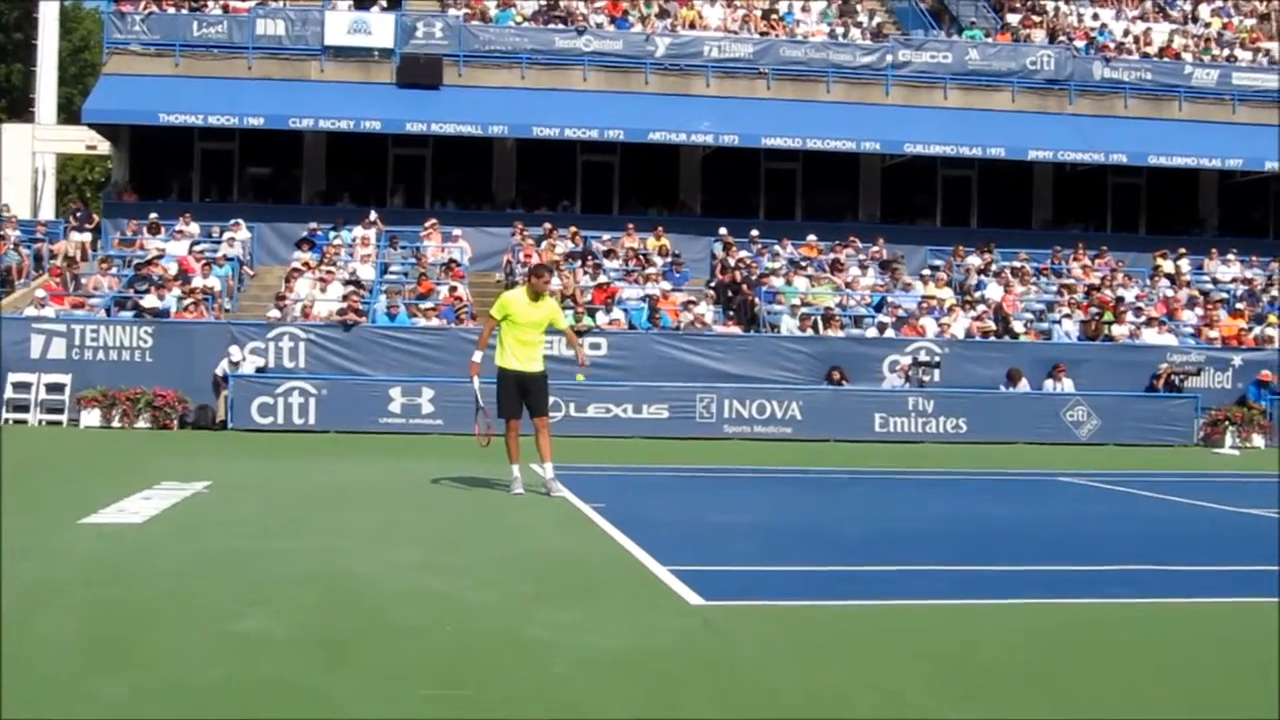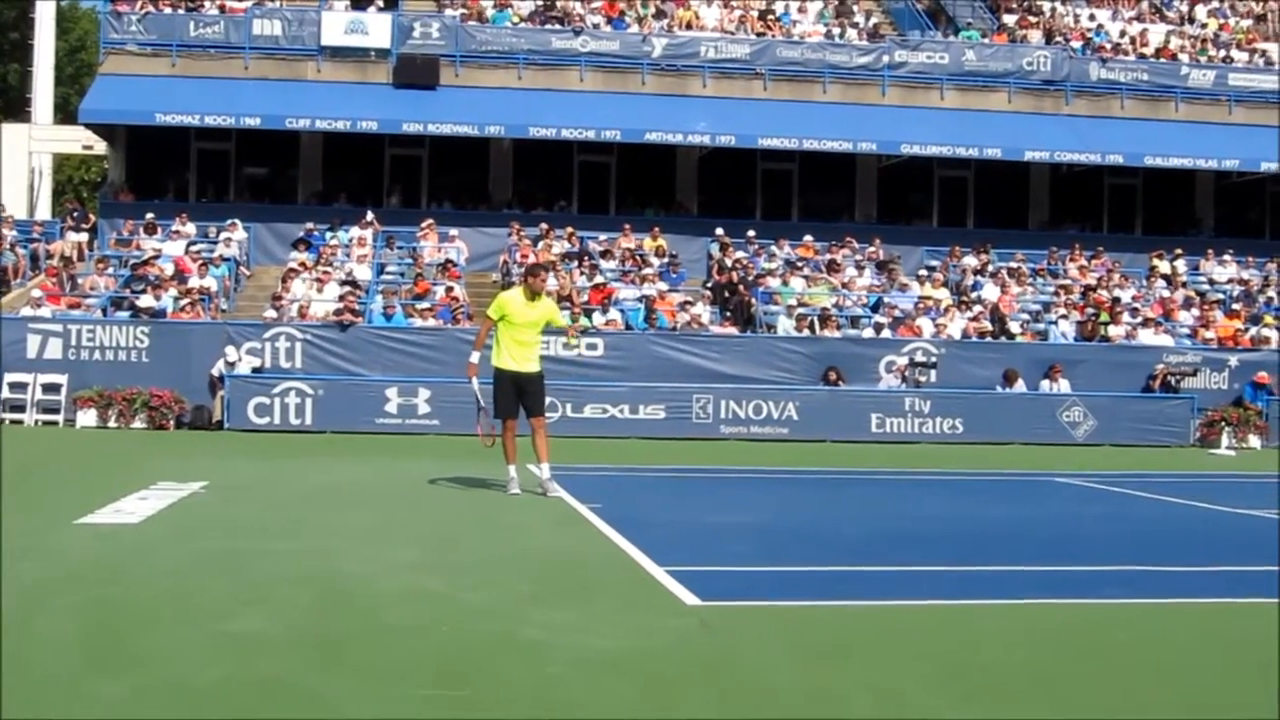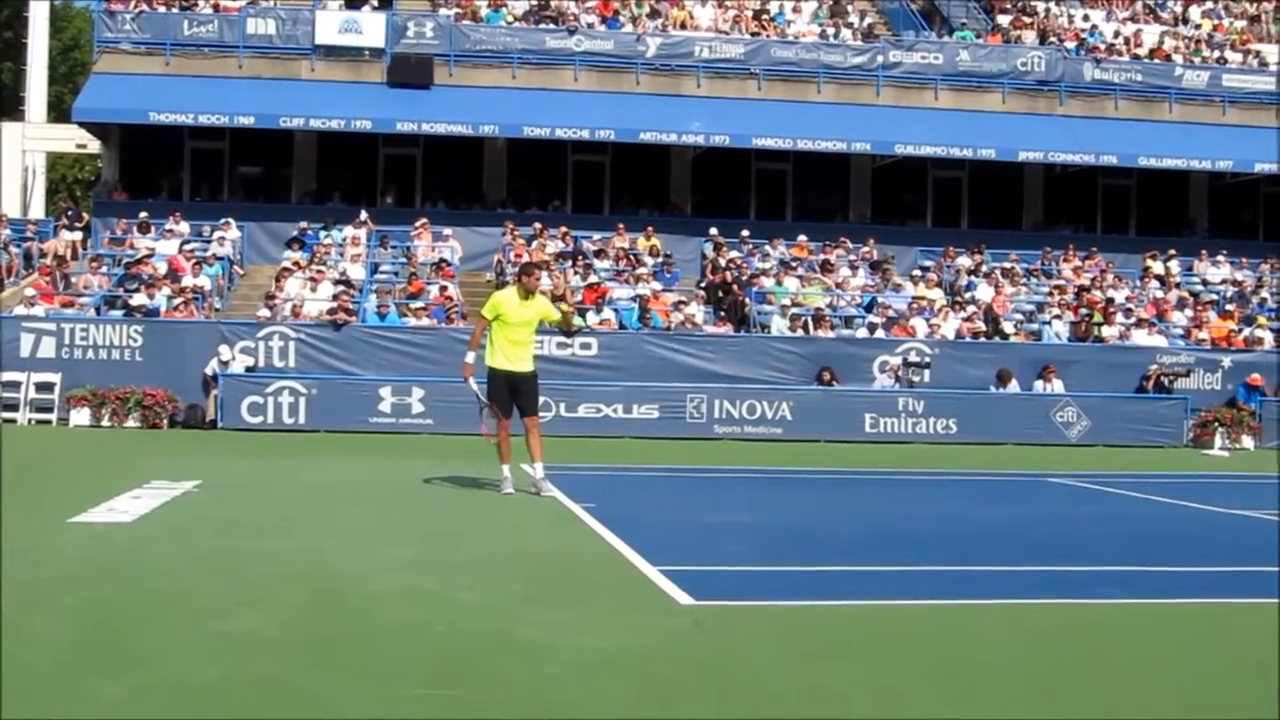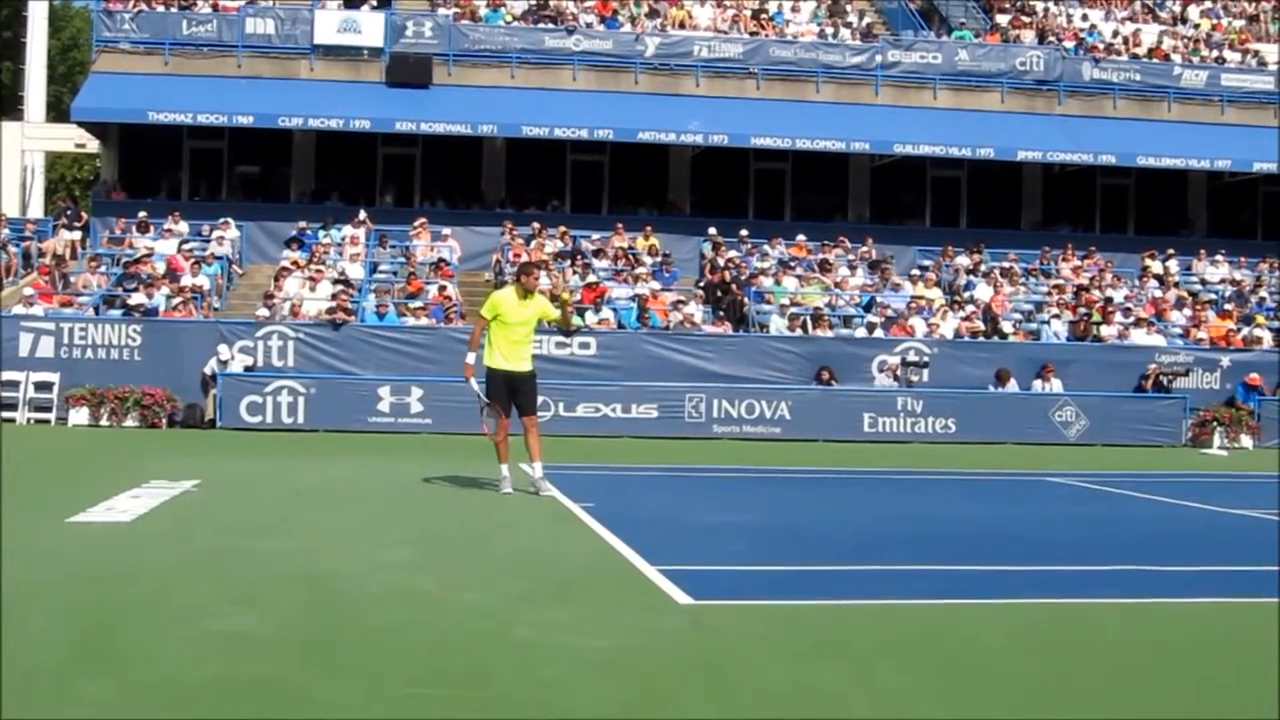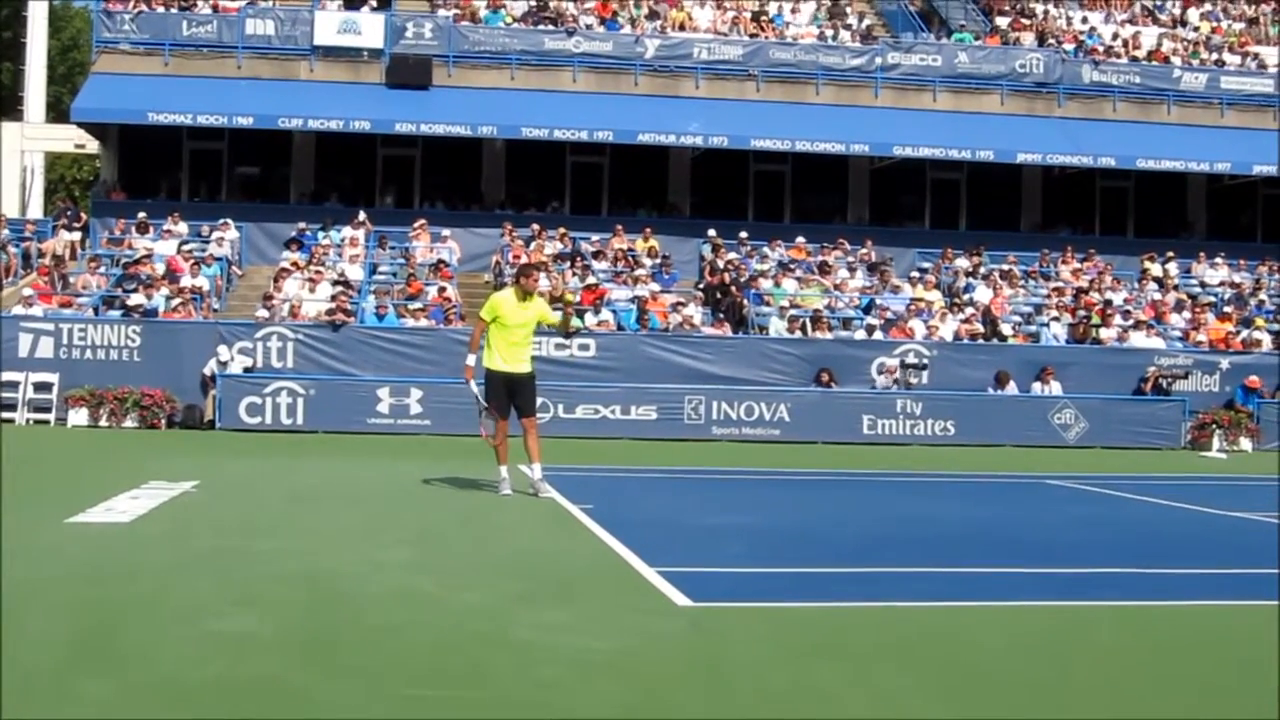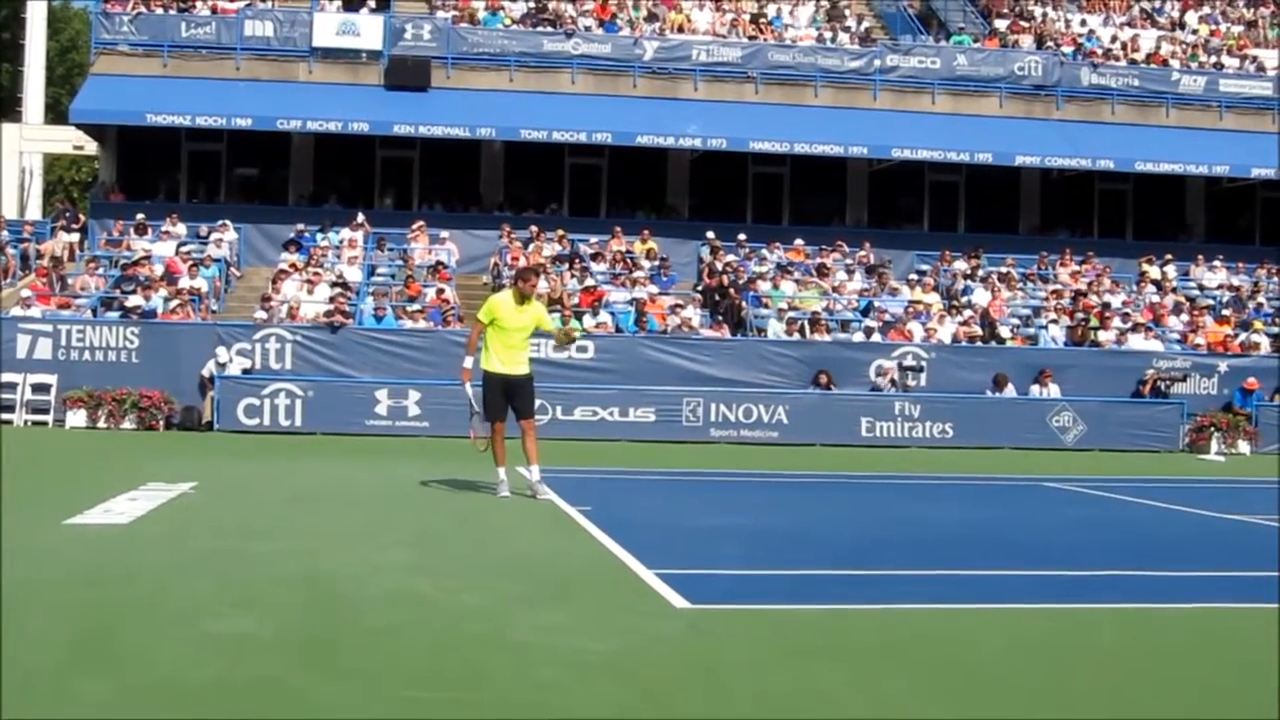
dt=0.1s
person 1, frame 1
left shoulder: (551, 305)
right shoulder: (509, 298)
left elbow: (567, 331)
right elbow: (488, 328)
left wrist: (579, 350)
right wrist: (476, 359)
left hip: (536, 371)
right hip: (509, 371)
left knee: (542, 423)
right knee: (512, 425)
left ankle: (549, 477)
right ankle: (516, 476)
person 1, frame 2
left shoulder: (548, 304)
right shoulder: (506, 298)
left elbow: (565, 327)
right elbow: (485, 328)
left wrist: (571, 331)
right wrist: (474, 360)
left hip: (532, 371)
right hip: (506, 371)
left knee: (539, 424)
right knee: (509, 425)
left ankle: (545, 477)
right ankle: (512, 476)
person 1, frame 3
left shoulder: (541, 302)
right shoulder: (500, 298)
left elbow: (566, 326)
right elbow: (479, 328)
left wrist: (567, 315)
right wrist: (469, 360)
left hip: (526, 371)
right hip: (500, 370)
left knee: (532, 423)
right knee: (502, 424)
left ankle: (539, 476)
right ankle: (506, 475)
person 1, frame 4
left shoulder: (540, 302)
right shoulder: (499, 298)
left elbow: (565, 325)
right elbow: (479, 328)
left wrist: (566, 310)
right wrist: (470, 361)
left hip: (524, 370)
right hip: (498, 370)
left knee: (531, 423)
left ankle: (538, 476)
right ankle: (505, 475)
person 1, frame 5
left shoulder: (539, 304)
right shoulder: (498, 299)
left elbow: (560, 326)
right elbow: (478, 330)
left wrist: (567, 316)
right wrist: (470, 363)
left hip: (523, 372)
right hip: (497, 371)
left knee: (530, 424)
right knee: (500, 426)
left ankle: (537, 477)
right ankle: (504, 476)
person 1, frame 6
left shoulder: (536, 308)
right shoulder: (496, 301)
left elbow: (555, 335)
right elbow: (476, 332)
left wrist: (566, 335)
right wrist: (467, 365)
left hip: (521, 374)
right hip: (494, 373)
left knee: (528, 426)
right knee: (498, 427)
left ankle: (535, 479)
right ankle: (502, 479)
